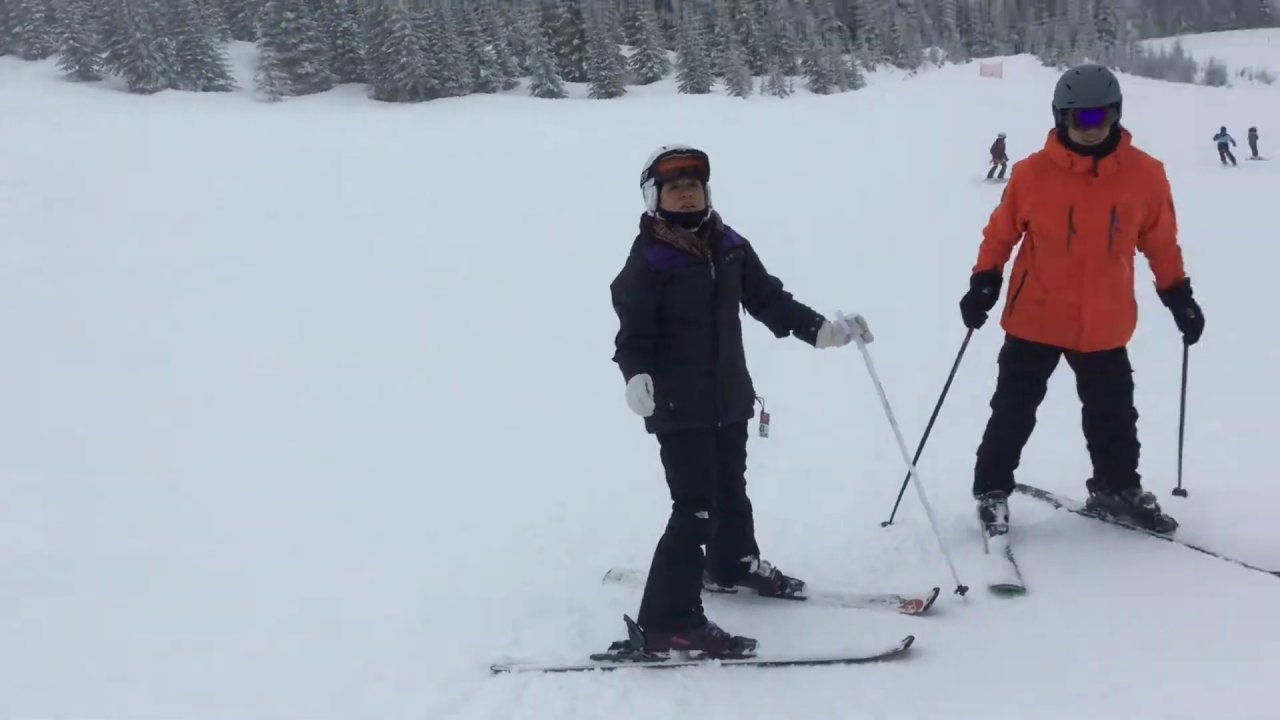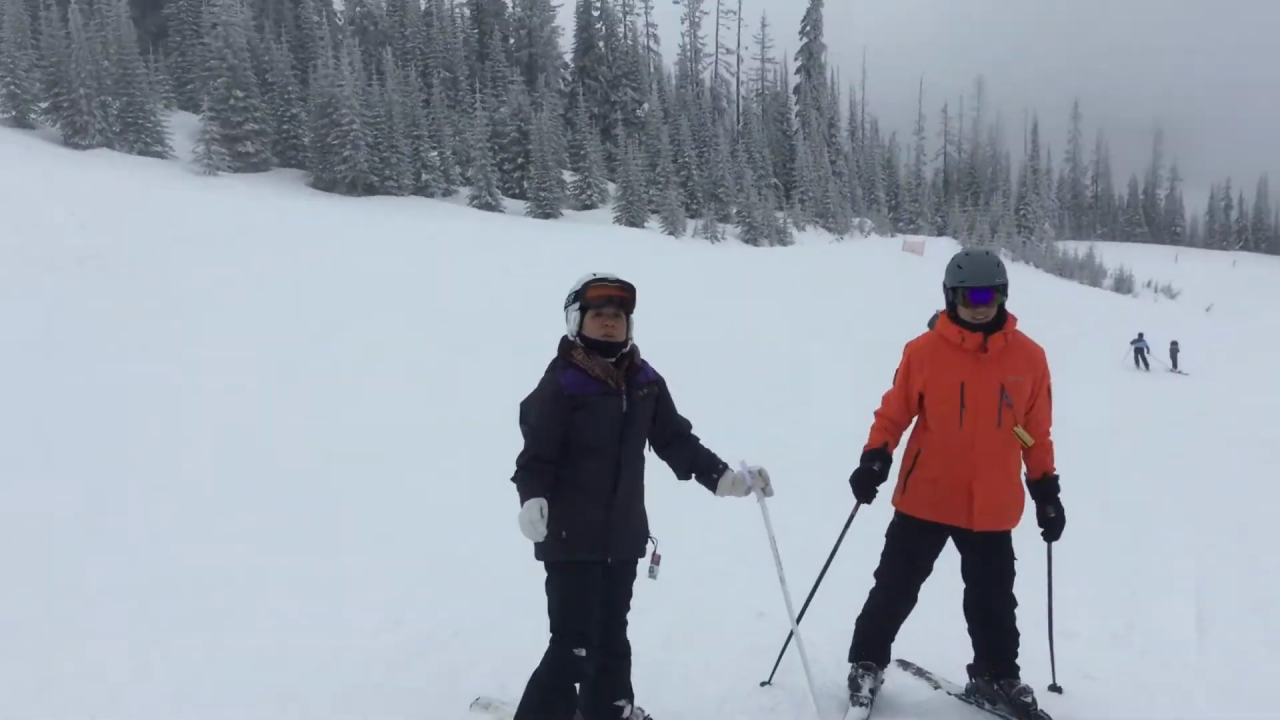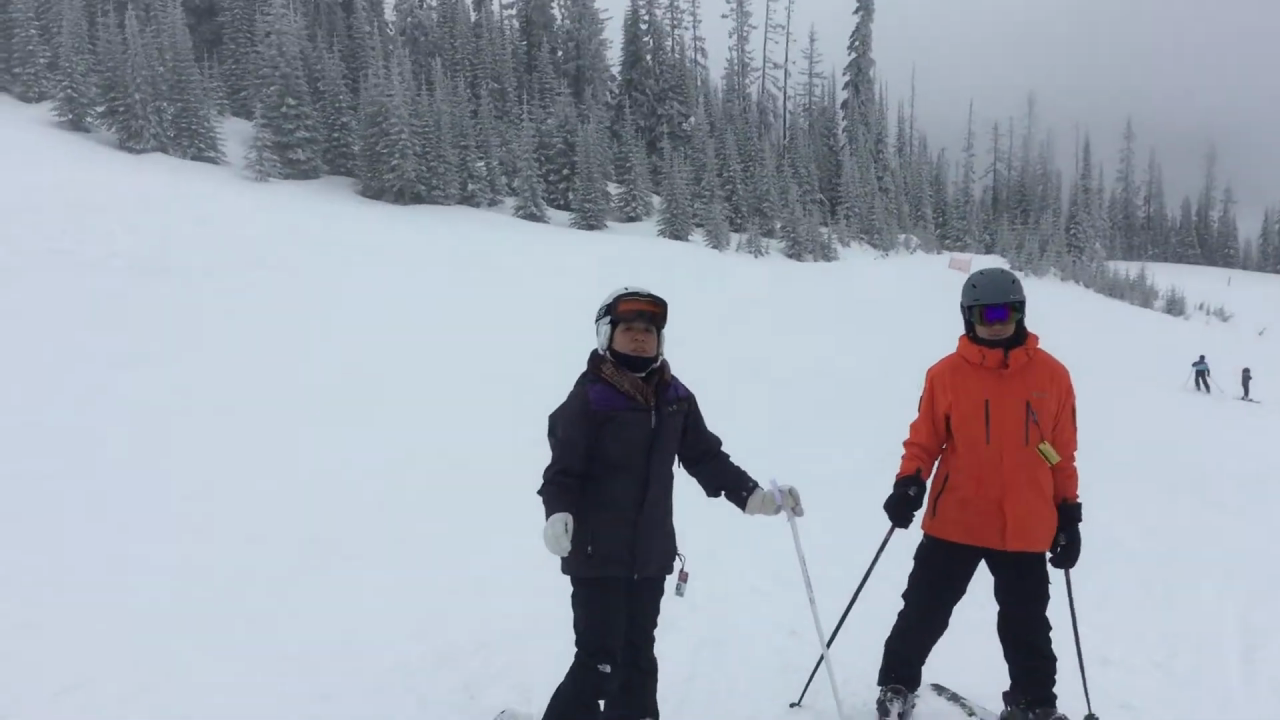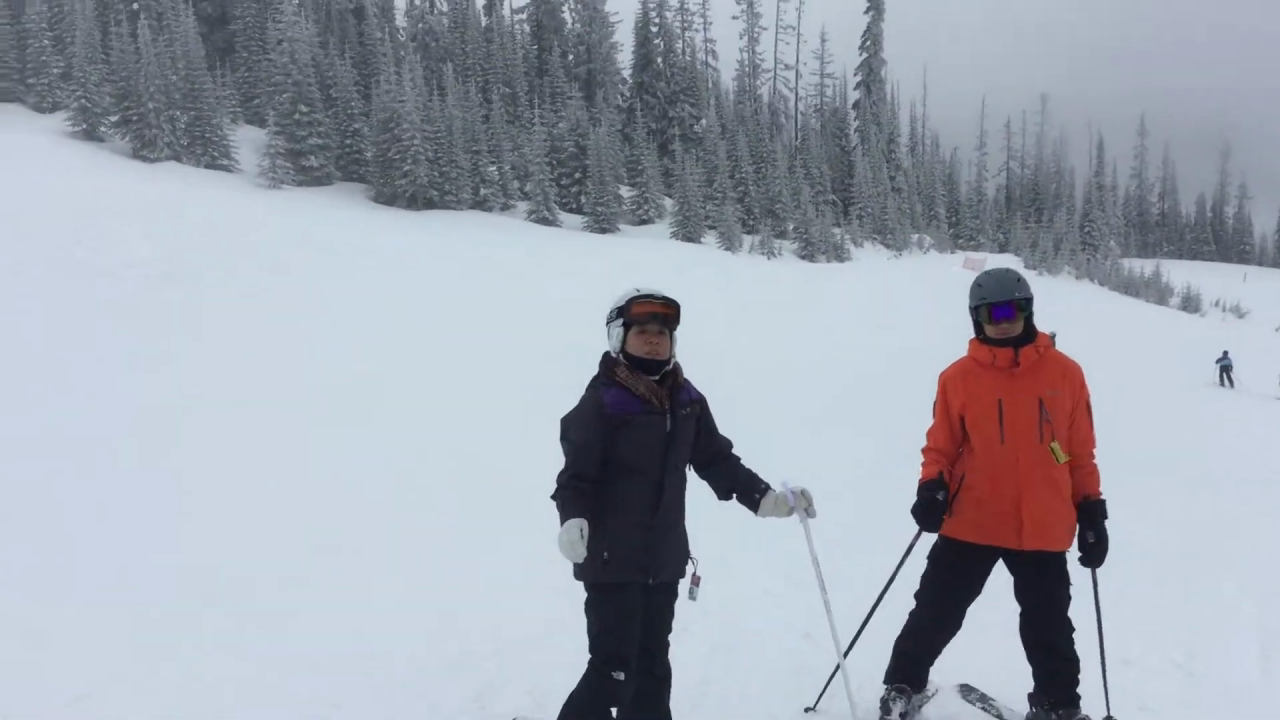
dt=0.2s
person 1, frame 1
left shoulder: (1144, 174)
right shoulder: (1032, 172)
left elbow: (1160, 241)
right elbow: (1001, 231)
left wrist: (1178, 294)
right wrist: (984, 280)
left hip: (1104, 324)
right hip: (1034, 320)
left knee: (1112, 413)
right knee: (1012, 411)
left ankle: (1117, 486)
right ankle: (991, 491)
person 1, frame 2
left shoulder: (1028, 357)
right shoulder: (923, 351)
left elbow: (1036, 430)
right elbow: (893, 413)
left wrist: (1046, 488)
right wrist: (874, 459)
left hip: (993, 507)
right hip: (925, 499)
left knee: (993, 600)
right knee: (894, 589)
left ankle: (996, 677)
right ankle: (866, 663)
person 1, frame 3
left shoulder: (1051, 374)
right shoulder: (946, 373)
left elbow: (1061, 452)
right elbow: (924, 439)
left wrist: (1067, 514)
right wrist: (909, 484)
left hip: (1026, 528)
right hip: (955, 521)
left knee: (1027, 625)
right knee: (925, 610)
person 1, frame 4
left shoulder: (1064, 373)
right shoulder: (958, 378)
left elbow: (1081, 451)
right elbow: (941, 447)
left wrist: (1090, 512)
right wrist: (932, 490)
left hip: (1043, 529)
right hip: (972, 523)
left knee: (1049, 627)
right knee: (937, 611)
person 2, frame 1
left shoulder: (730, 247)
right shoulder: (648, 259)
left elbow: (769, 299)
right elbow: (633, 331)
left wrist: (821, 329)
right wrist: (637, 375)
left hip: (730, 396)
right hip: (678, 404)
left knee: (730, 489)
right knee: (695, 508)
left ankle: (736, 562)
right ankle: (668, 620)
person 2, frame 2
left shoulder: (644, 383)
right shoulder: (561, 384)
left elbow: (676, 441)
right elbow: (536, 456)
left wrist: (724, 479)
right wrist: (534, 501)
left hip: (623, 537)
right hip: (570, 538)
left knee: (611, 635)
right knee: (574, 647)
person 2, frame 3
left shoulder: (675, 397)
right shoulder: (589, 398)
left elbow: (706, 456)
right elbow: (563, 469)
left wrist: (753, 495)
right wrist: (559, 514)
left hip: (651, 552)
right hip: (597, 553)
left knee: (638, 654)
right knee: (598, 663)
person 2, frame 4
left shoulder: (686, 400)
right shoulder: (602, 401)
left elbow: (717, 460)
right elbow: (577, 476)
left wrist: (766, 498)
right wrist: (574, 521)
left hip: (664, 556)
right hip: (610, 557)
left knee: (653, 661)
right knee: (612, 669)
